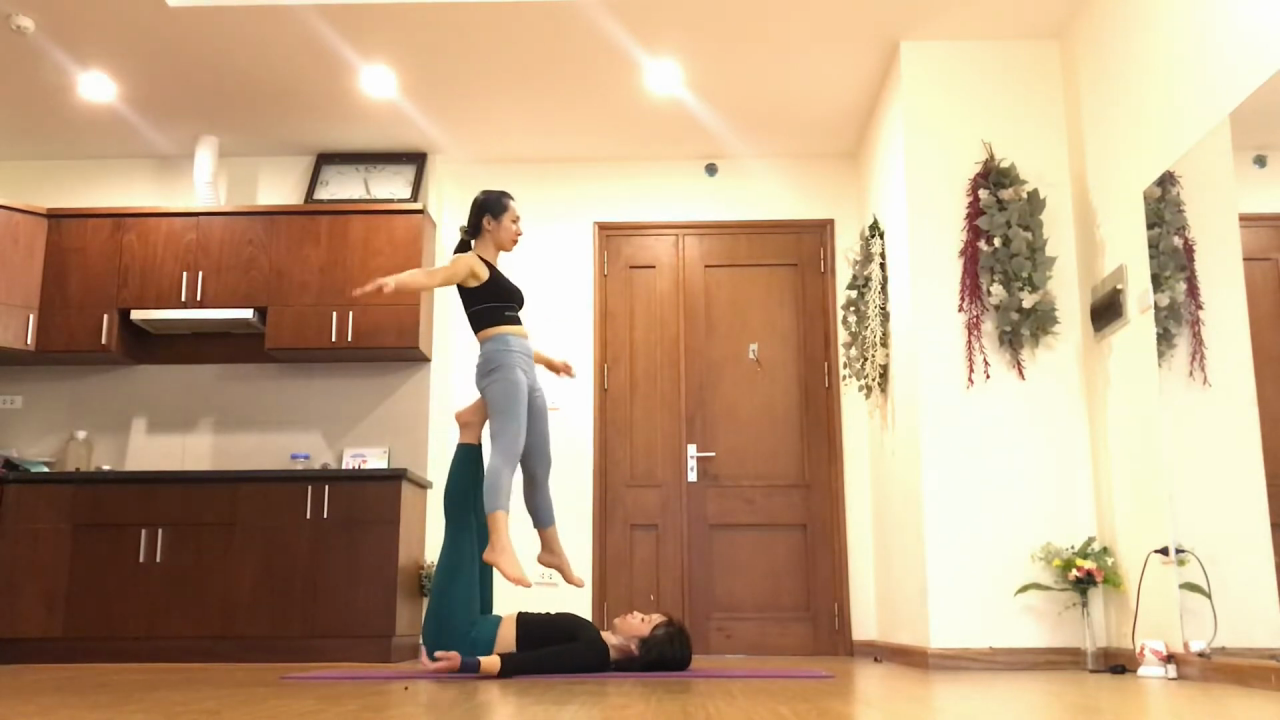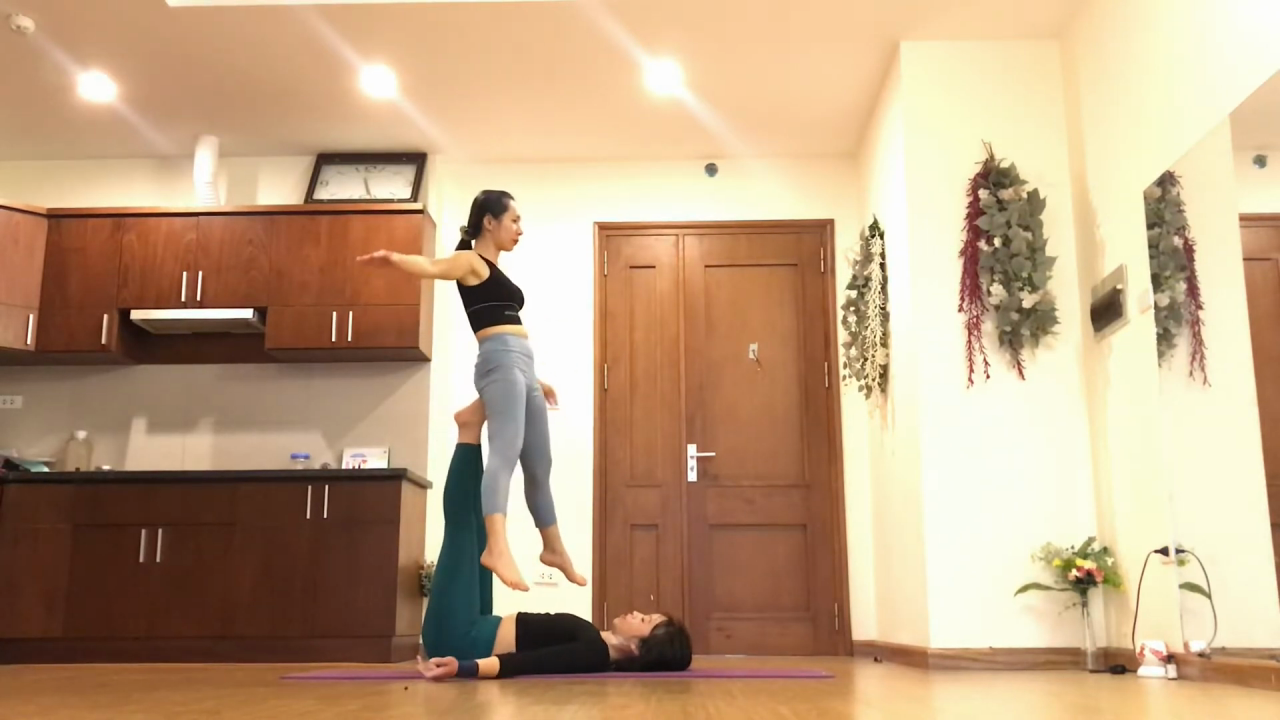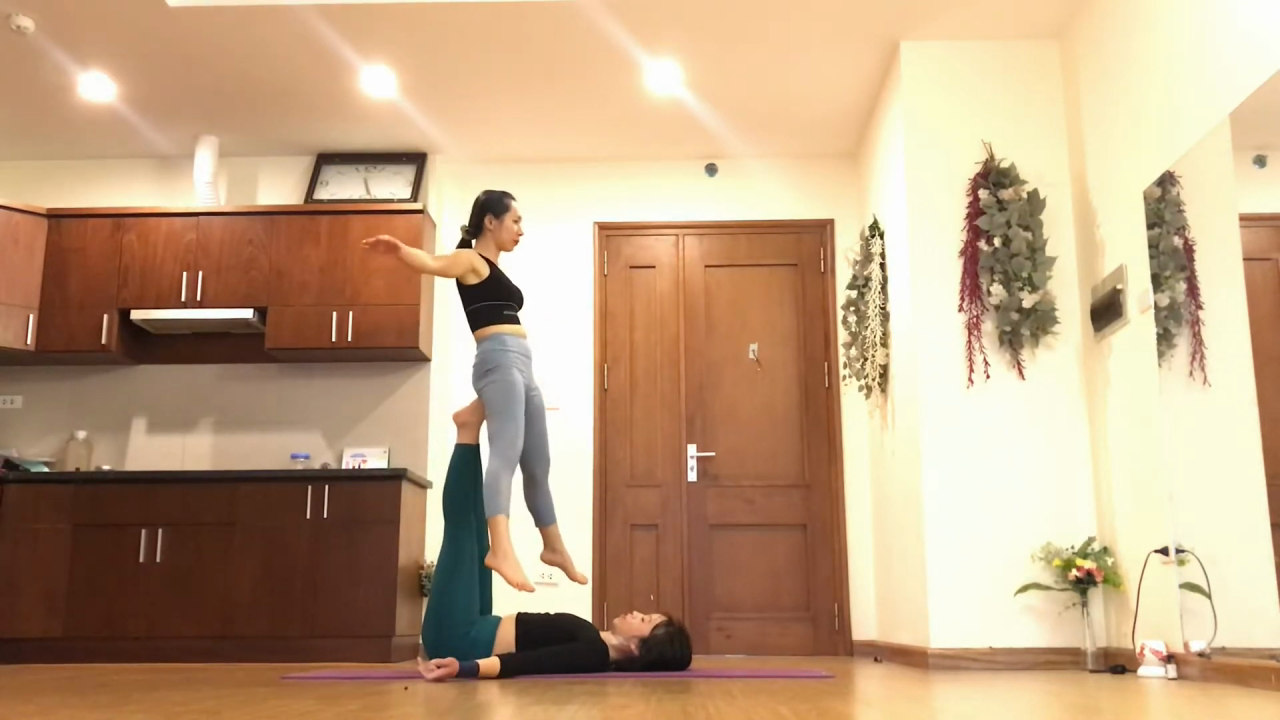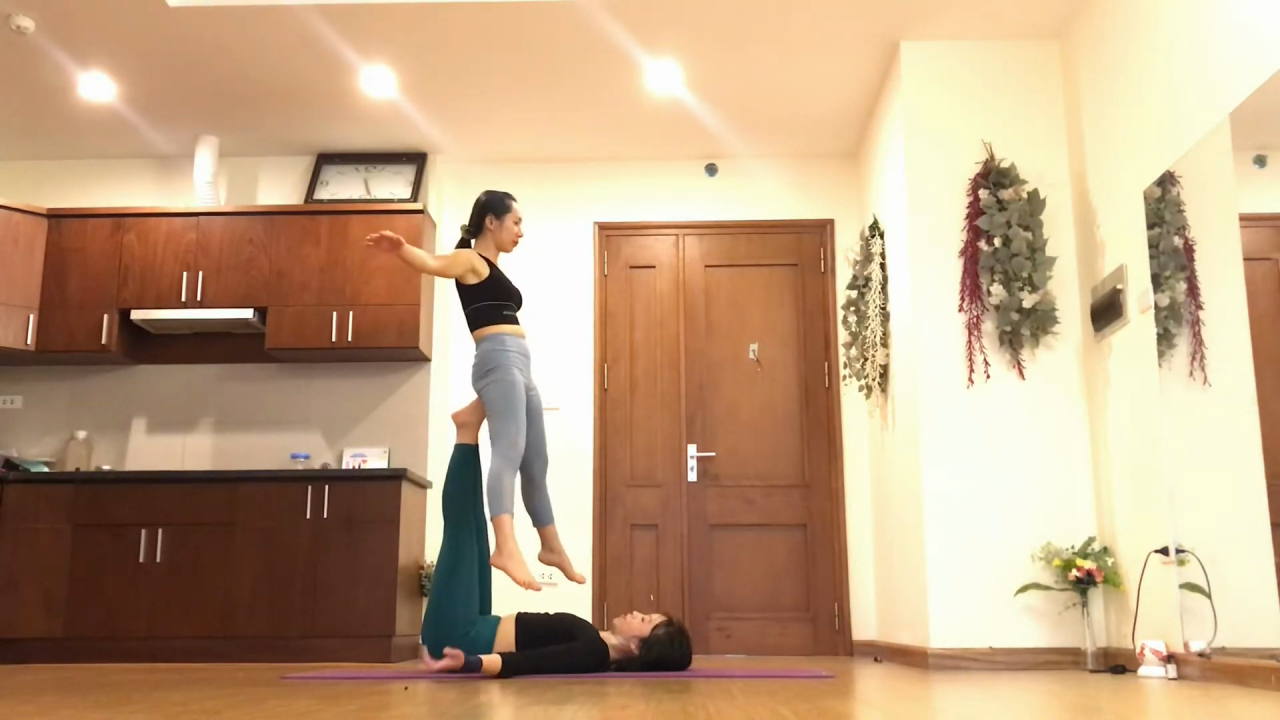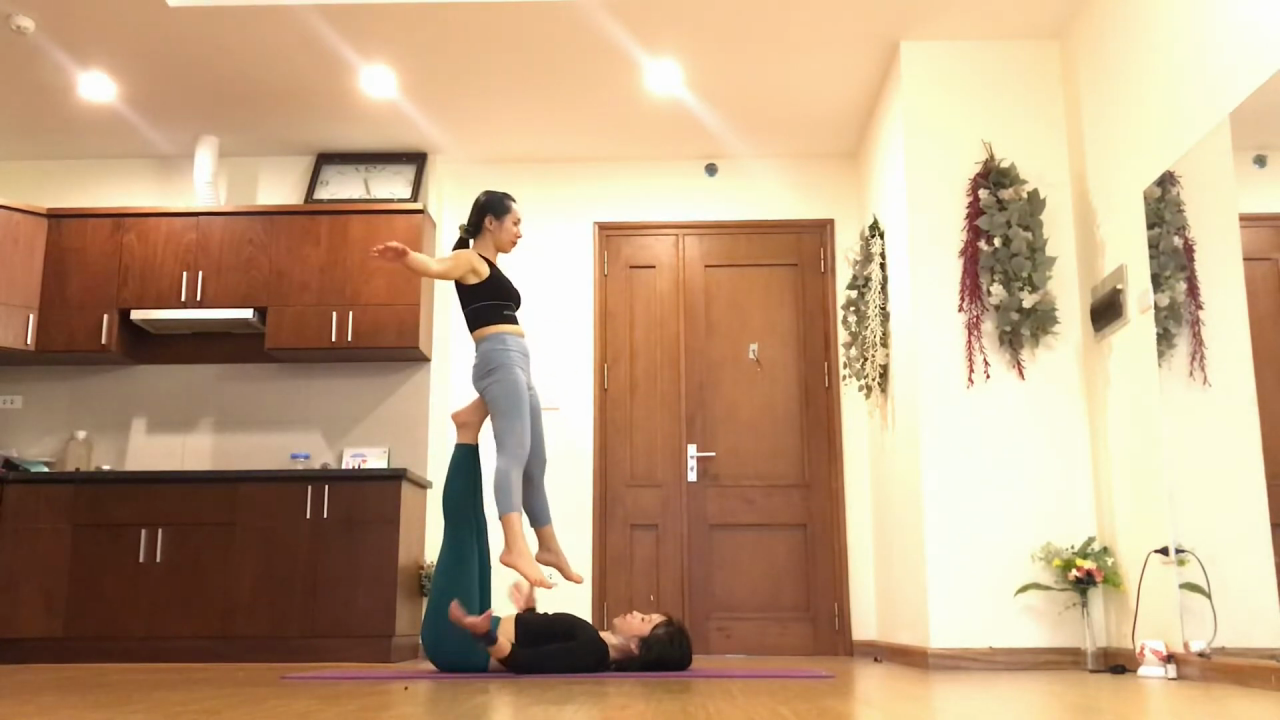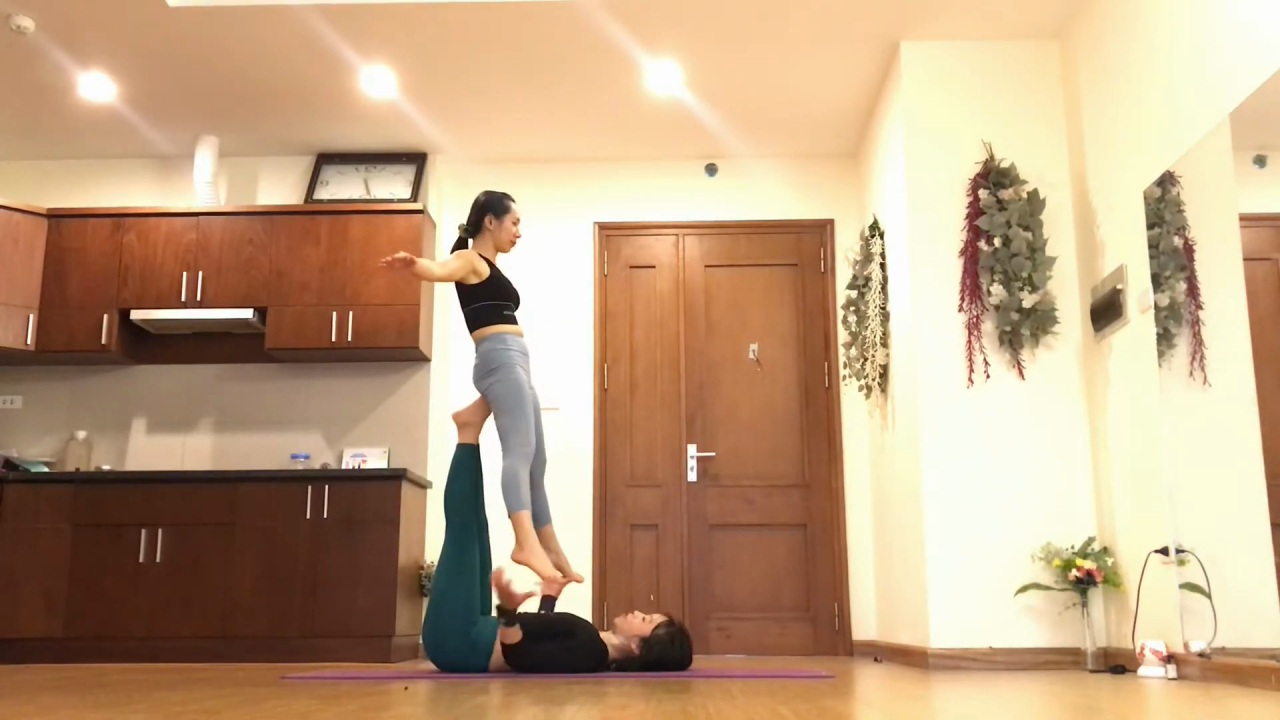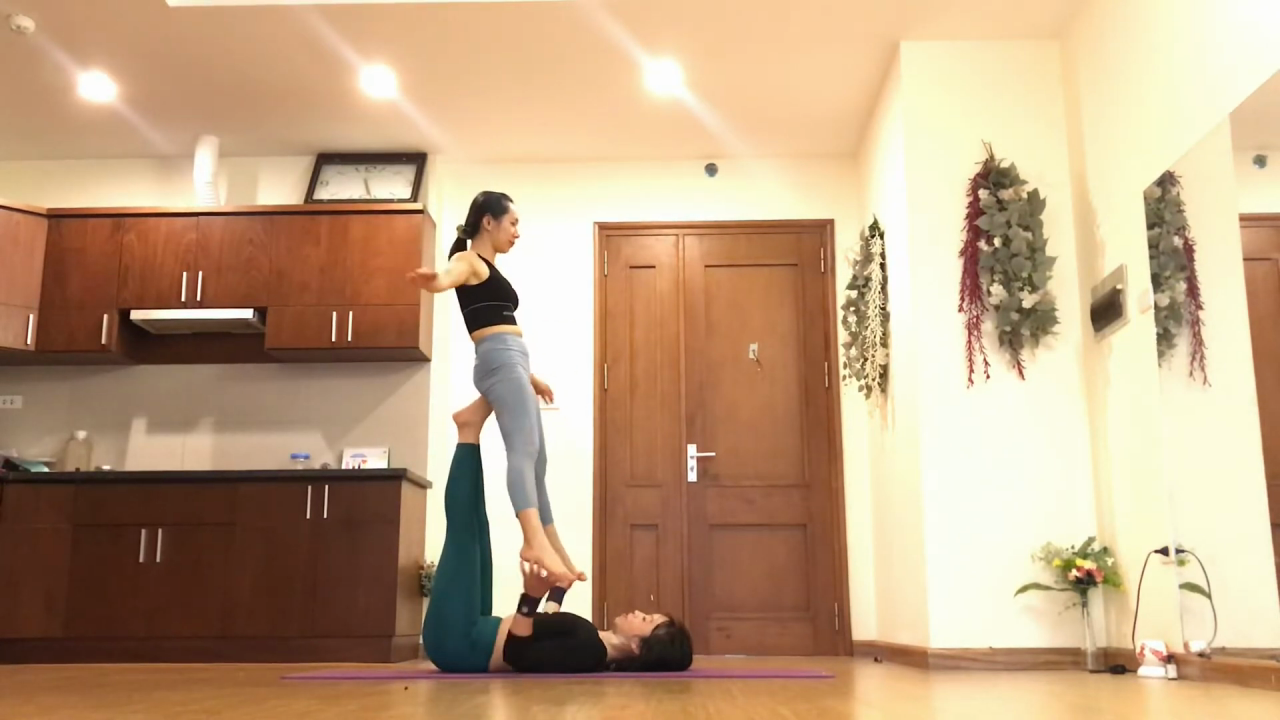
dt=0.2s
person 1, frame 1
left shoulder: (494, 273)
right shoulder: (470, 263)
right elbow: (428, 277)
left wrist: (546, 359)
right wrist: (391, 280)
left hip: (522, 367)
right hip: (502, 363)
left knee: (538, 466)
right knee: (508, 449)
left ankle: (551, 548)
right ankle: (499, 543)
person 1, frame 2
left shoulder: (494, 272)
right shoulder: (471, 261)
right elbow: (429, 267)
left wrist: (537, 379)
right wrist: (394, 258)
left hip: (521, 365)
right hip: (501, 362)
left knee: (538, 465)
right knee: (507, 449)
left ankle: (553, 547)
right ankle: (497, 547)
person 1, frame 3
left shoulder: (494, 271)
right shoulder: (471, 261)
right elbow: (430, 262)
right wrist: (398, 249)
left hip: (520, 366)
right hip: (500, 361)
left knee: (537, 464)
right knee: (507, 450)
left ankle: (553, 546)
right ankle: (501, 547)
person 1, frame 4
left shoulder: (493, 271)
right shoulder: (470, 261)
right elbow: (431, 262)
left wrist: (485, 398)
right wrist: (401, 248)
left hip: (518, 365)
right hip: (499, 361)
left knee: (536, 464)
right knee: (510, 451)
left ankle: (551, 546)
right ankle: (506, 546)
person 1, frame 5
left shoulder: (490, 270)
right shoulder: (470, 260)
right elbow: (433, 267)
left wrist: (487, 396)
right wrist: (405, 257)
left hip: (516, 365)
right hip: (500, 361)
left knee: (534, 462)
right knee: (515, 451)
left ankle: (548, 546)
right ankle: (515, 545)
person 1, frame 6
left shoulder: (491, 270)
right shoulder: (470, 260)
right elbow: (437, 271)
left wrist: (493, 395)
right wrist: (413, 265)
left hip: (514, 362)
right hip: (500, 360)
left knee: (534, 460)
right knee: (521, 450)
left ankle: (548, 546)
right ankle: (526, 542)
person 1, frame 7
left shoulder: (489, 270)
right shoulder: (469, 260)
right elbow: (448, 277)
left wrist: (532, 377)
right wrist: (434, 278)
left hip: (511, 365)
right hip: (499, 363)
left knee: (534, 460)
right knee: (523, 450)
left ankle: (552, 546)
right ankle: (534, 542)
person 2, frame 1
left shoulder: (594, 654)
right shoulder: (596, 643)
left elbow: (519, 664)
left wrist: (463, 663)
left hip: (457, 641)
right hip: (469, 638)
left knee: (461, 532)
left ankle: (471, 430)
person 2, frame 2
left shoulder: (594, 653)
right shoulder: (595, 643)
left elbow: (519, 664)
left wrist: (461, 667)
left hip: (458, 643)
right hip: (470, 639)
left knee: (462, 532)
left ankle: (470, 429)
person 2, frame 3
left shoulder: (594, 654)
right shoulder: (594, 644)
left elbow: (519, 664)
left wrist: (463, 668)
left hip: (457, 642)
right hip: (471, 638)
left knee: (461, 533)
left ankle: (468, 430)
person 2, frame 4
left shoulder: (594, 653)
right shoulder: (595, 644)
left elbow: (520, 664)
left wrist: (467, 662)
left hip: (454, 638)
right hip: (469, 636)
left knee: (461, 534)
left ankle: (468, 431)
person 2, frame 5
left shoulder: (592, 653)
right shoulder: (594, 644)
left elbow: (519, 661)
left wrist: (484, 634)
right wrist: (527, 607)
left hip: (456, 644)
right hip: (464, 643)
left knee: (461, 534)
left ankle: (468, 431)
right ankle: (469, 430)
person 2, frame 6
left shoulder: (592, 652)
right shoulder: (594, 644)
left elbow: (515, 655)
left wrist: (508, 608)
right wrist: (549, 597)
left hip: (456, 645)
right hip: (466, 644)
left knee: (463, 534)
left ankle: (469, 431)
right ankle: (471, 428)
person 2, frame 7
left shoulder: (590, 651)
right shoulder: (593, 643)
left elbow: (514, 653)
left wrist: (532, 595)
left hip: (457, 644)
right hip: (468, 642)
left knee: (464, 533)
left ankle: (469, 431)
right ankle: (471, 429)
